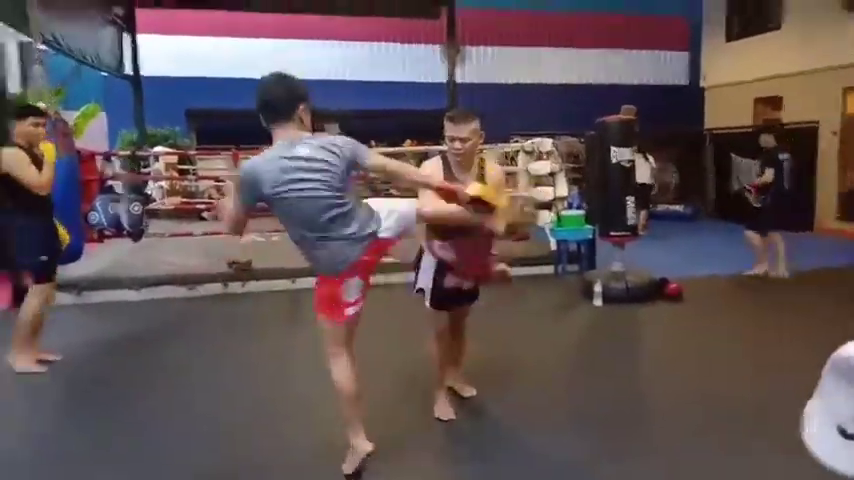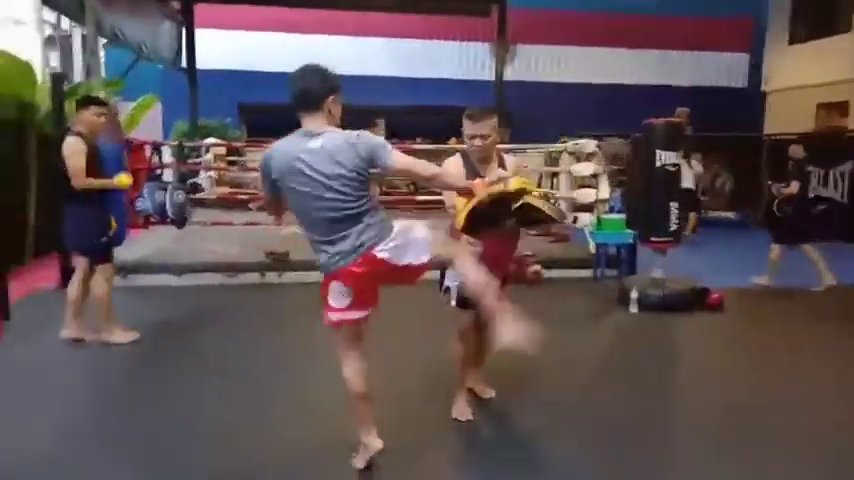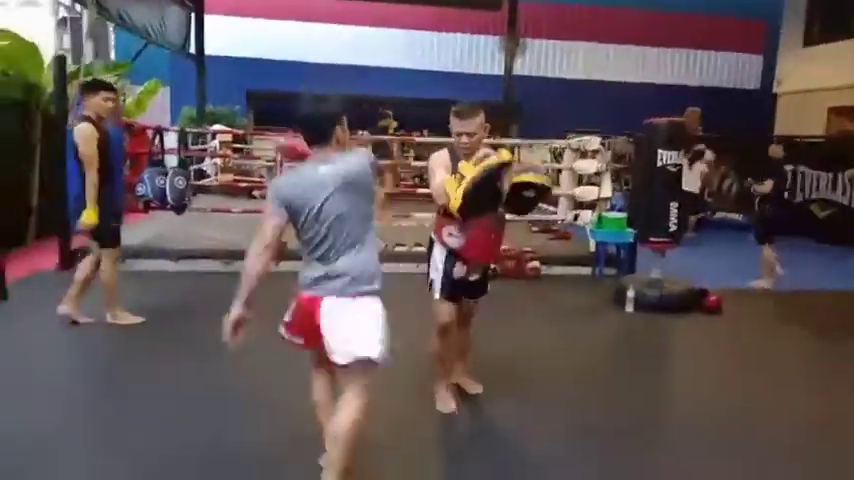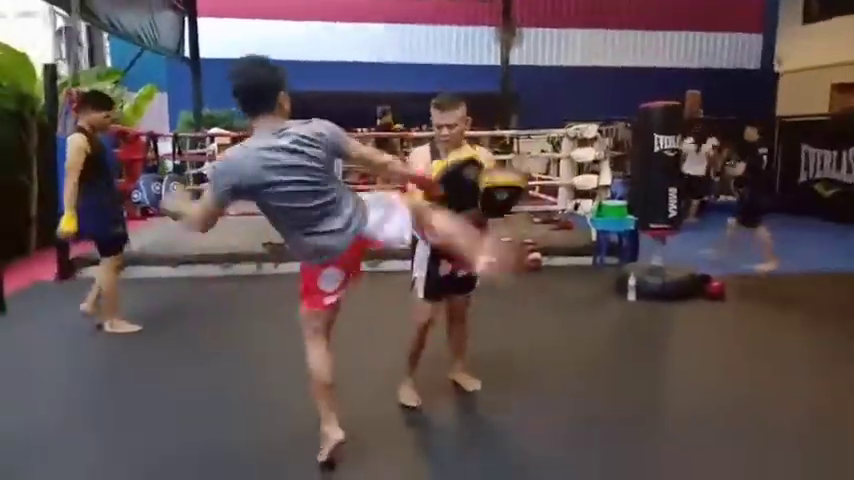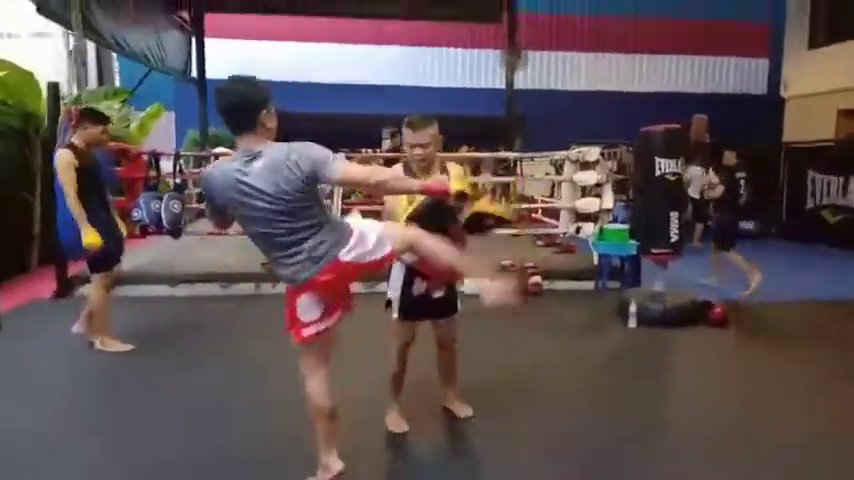
dt=0.2s
person 1, frame 1
left shoulder: (253, 169)
right shoulder: (337, 147)
left elbow: (232, 224)
right elbow: (398, 172)
left wrist: (235, 192)
right wrist: (447, 186)
left hip: (336, 267)
right hip: (372, 232)
left knee: (339, 353)
right knee: (427, 206)
left ankle: (358, 443)
person 1, frame 2
left shoulder: (272, 157)
right shoulder: (360, 143)
left elbow: (274, 210)
right elbow: (422, 170)
right wrist: (468, 184)
left hip: (342, 270)
right hip: (383, 246)
left knee: (350, 353)
right knee: (460, 252)
left ankle: (369, 441)
right ankle: (507, 323)
person 1, frame 3
left shoulder: (286, 184)
right shoulder: (362, 162)
left elbow: (264, 246)
left wrist: (241, 305)
left hip: (313, 295)
right hip: (357, 293)
left knee: (322, 367)
right knee: (355, 392)
person 1, frame 4
left shoulder: (232, 164)
right shoulder: (319, 132)
left elbow: (202, 221)
right elbow: (379, 161)
left wrist: (175, 204)
right wrist: (424, 180)
left hip: (319, 256)
right hip: (363, 221)
left knee: (317, 340)
right knee: (421, 208)
left ankle: (330, 431)
right ankle: (482, 253)
person 1, frame 5
left shoulder: (213, 178)
right shoulder: (302, 155)
left elbow: (221, 222)
right elbow: (368, 177)
right wrist: (426, 185)
left hip: (304, 284)
right hip: (345, 249)
left knee: (315, 370)
right knee: (412, 235)
right ankle: (485, 281)
person 2, frame 1
left shoulder: (492, 171)
right shoulder: (432, 168)
left elbow: (499, 216)
right elbow: (429, 211)
right hip: (439, 257)
left knee: (460, 321)
right knee: (442, 328)
left ankle: (454, 375)
right ankle: (440, 392)
person 2, frame 2
left shoulder: (510, 164)
right shoulder: (455, 164)
right elbow: (454, 207)
left hip: (494, 254)
left knee: (483, 321)
right knee: (465, 326)
left ankle: (475, 376)
right ankle: (460, 393)
person 2, frame 3
right shoulder: (440, 159)
right elbow: (442, 197)
right hip: (448, 248)
left knee: (467, 315)
right knee: (445, 320)
left ankle: (460, 371)
right ankle: (443, 384)
person 2, frame 4
left shoulder: (481, 155)
right shoulder: (421, 154)
right hip: (432, 246)
left knee: (459, 311)
right knee: (424, 318)
left ankle: (458, 368)
right ankle: (408, 379)
person 2, frame 5
left shoulder: (454, 172)
right shoulder: (396, 174)
right elbow: (397, 214)
right hip: (409, 268)
left knee: (447, 336)
right knee: (404, 341)
left ankle: (449, 394)
right ankle: (394, 406)
person 3, frame 1
left shoulder: (31, 153)
right elbow: (42, 187)
left wrist: (56, 225)
right wrist: (50, 158)
left hip: (40, 227)
right hip: (27, 230)
left knee: (37, 289)
right knee: (43, 291)
left ankle: (30, 349)
person 3, frame 2
left shoulder: (88, 142)
right shoulder: (74, 142)
right elbow: (79, 182)
left wrist: (106, 215)
right wrist: (114, 183)
left hip: (90, 213)
right hip: (84, 214)
left knee: (84, 270)
right knee: (104, 271)
left ankle: (72, 326)
right ankle: (108, 329)
person 3, frame 3
left shoulder: (97, 127)
right shoulder: (86, 129)
right elbow: (90, 171)
right wrist: (90, 209)
left hip: (104, 199)
right hip: (98, 201)
left knee: (98, 253)
right knee: (111, 254)
left ankle: (70, 303)
right ankle: (114, 312)
person 3, frame 4
left shoulder: (91, 137)
right shoulder: (78, 139)
right elbow: (71, 179)
left wrist: (115, 206)
right wrist: (68, 215)
left hip: (107, 204)
right hip: (97, 206)
left knee: (114, 258)
right knee: (111, 261)
left ankle: (92, 302)
right ankle: (112, 320)
person 3, frame 5
left shoulder: (89, 154)
right shoulder: (65, 155)
right elbow: (71, 196)
left wrist: (116, 220)
right wrist: (86, 229)
left hip: (105, 222)
right hip: (91, 224)
left knee: (105, 277)
right knee: (102, 279)
left ankle: (85, 322)
right ankle: (103, 338)
person 4, frame 1
left shoulder: (770, 154)
right shoulder: (780, 153)
left elbow: (768, 178)
left wrist: (754, 183)
right wrist: (758, 183)
left hip: (768, 199)
right hip: (777, 198)
left knee: (751, 232)
right knee: (774, 233)
left ankle: (763, 263)
right ankle: (781, 268)
person 4, frame 2
left shoulder: (797, 165)
right shoulder: (804, 164)
left elbow: (793, 189)
left wrist: (779, 190)
right wrist: (782, 188)
left knee: (776, 244)
right knee: (806, 245)
left ankle: (768, 278)
right ankle: (827, 276)
person 4, frame 3
left shoulder: (776, 165)
right shoulder: (783, 164)
left elbow: (767, 188)
left wrist: (755, 187)
right wrist: (759, 185)
left hip: (769, 209)
right hip: (772, 208)
left knee: (764, 243)
right knee: (766, 242)
left ankle: (767, 279)
right ankle: (775, 269)
person 4, frame 4
left shoulder: (751, 148)
right shoulder: (761, 147)
left elbow: (739, 170)
left wrist: (730, 169)
right wrist: (735, 168)
left hip: (750, 192)
right hip: (750, 190)
left knee: (758, 226)
right knee: (732, 222)
left ankle: (771, 261)
person 4, frame 5
left shoulder: (729, 173)
right shoulder: (739, 172)
left elbow: (717, 193)
left wrist: (707, 192)
left hip: (726, 216)
right hip: (727, 215)
left knee: (727, 250)
right knee: (716, 246)
left ankle: (754, 274)
right ankle: (716, 277)
